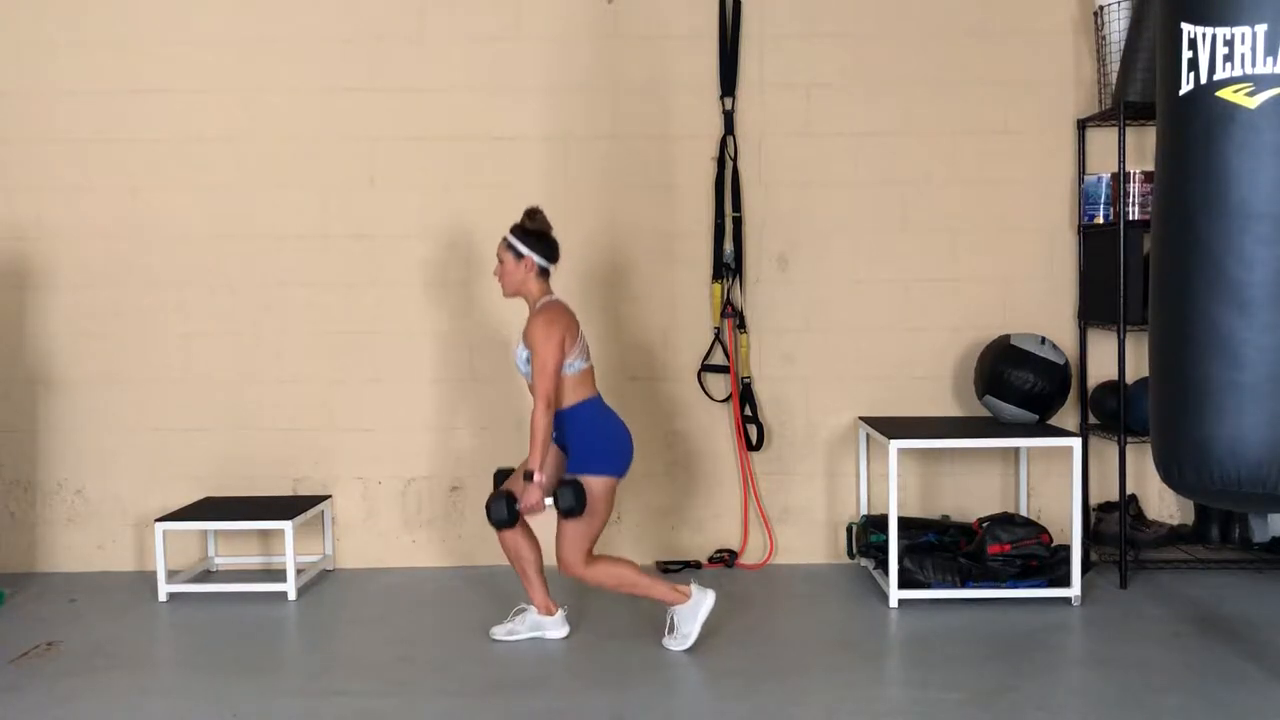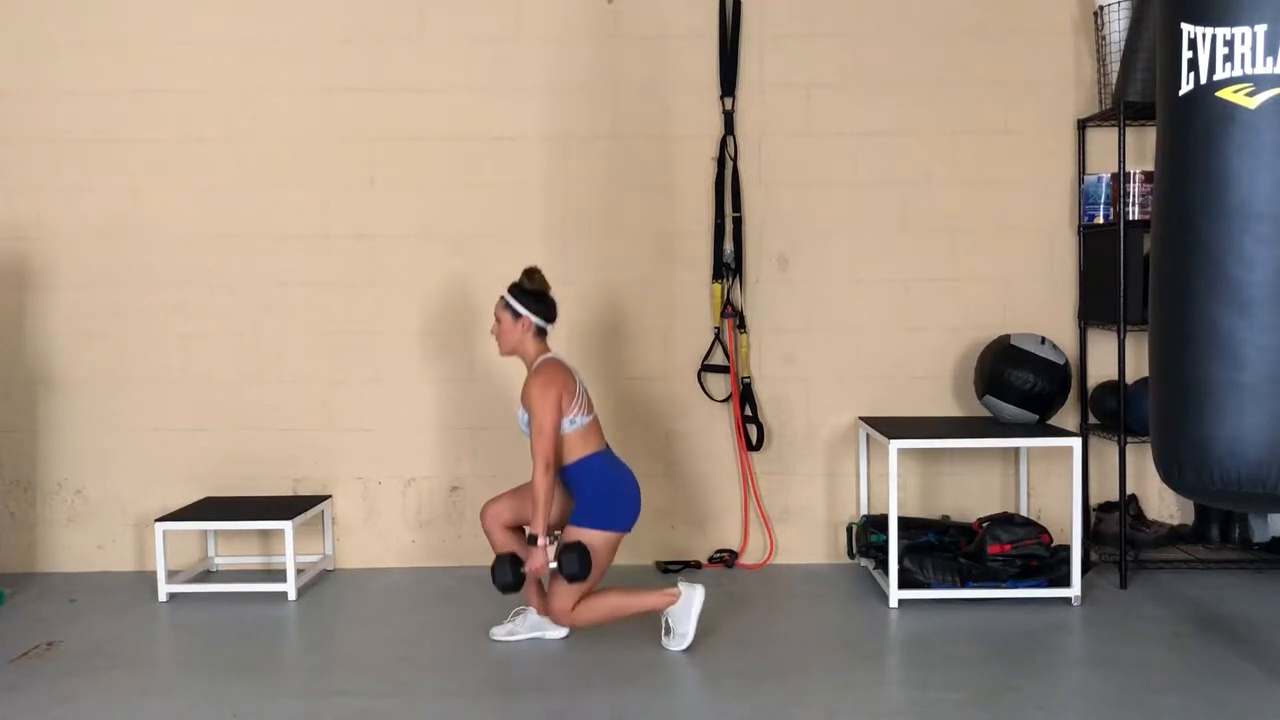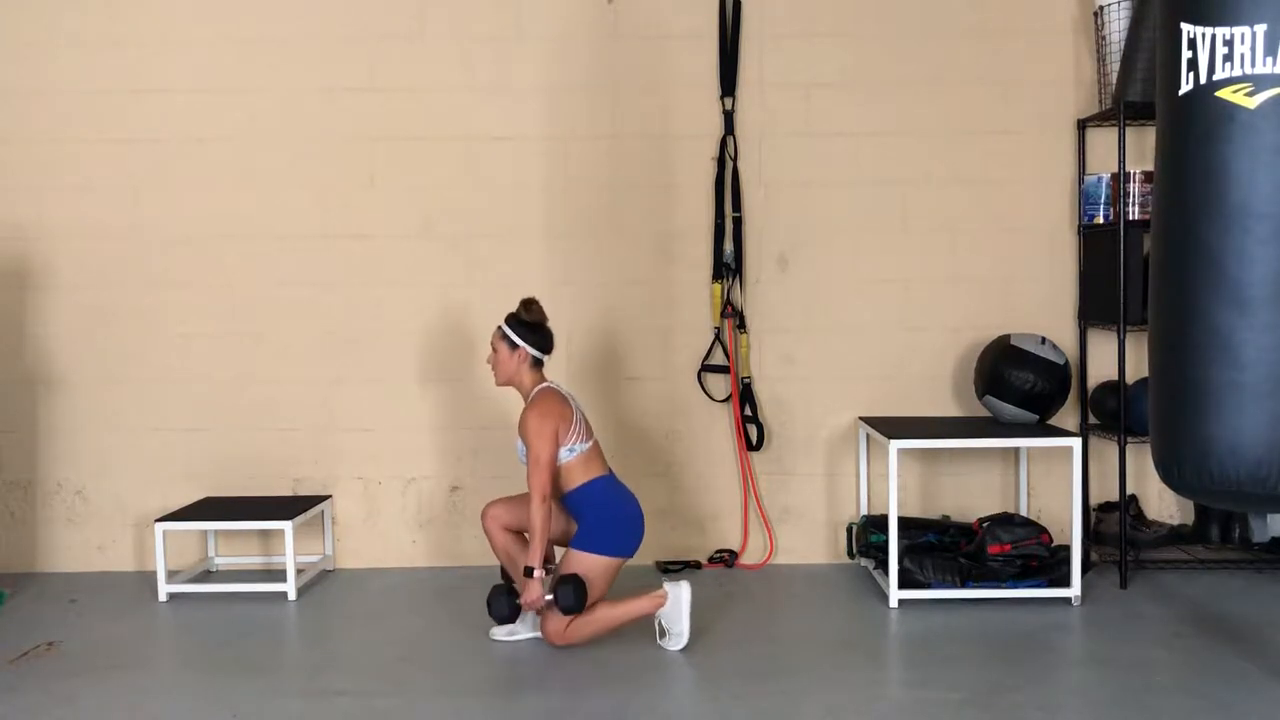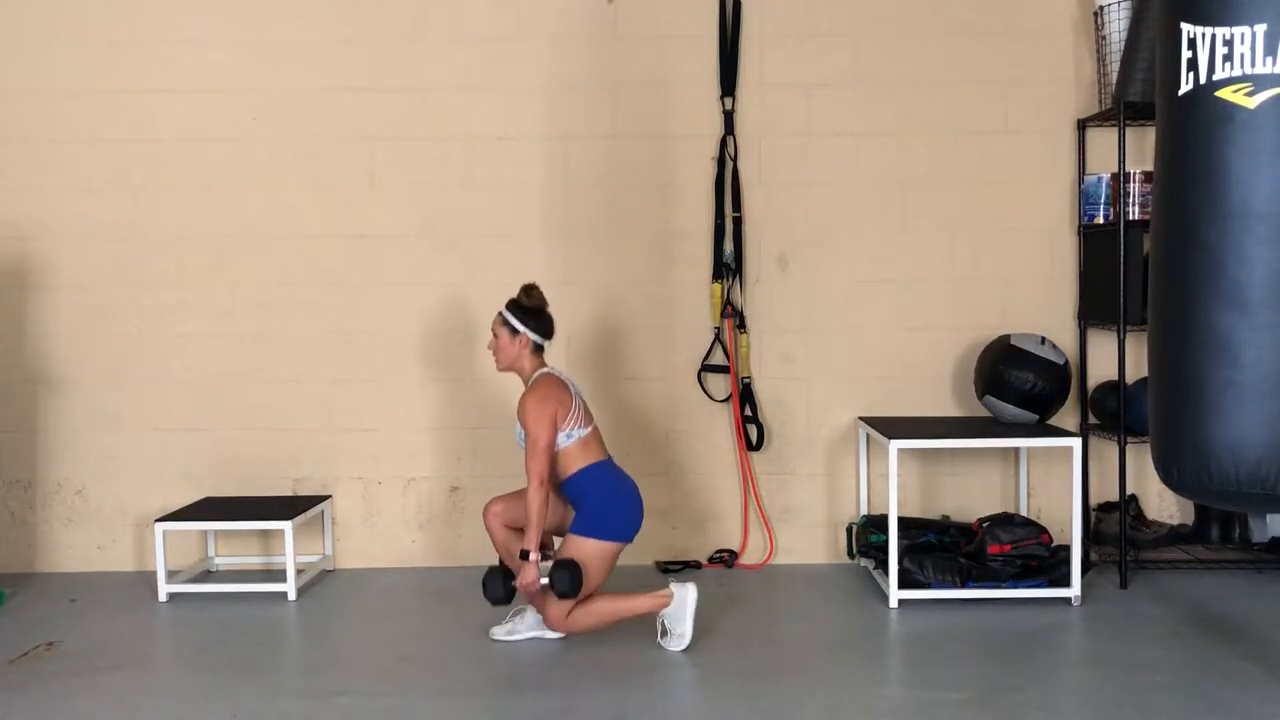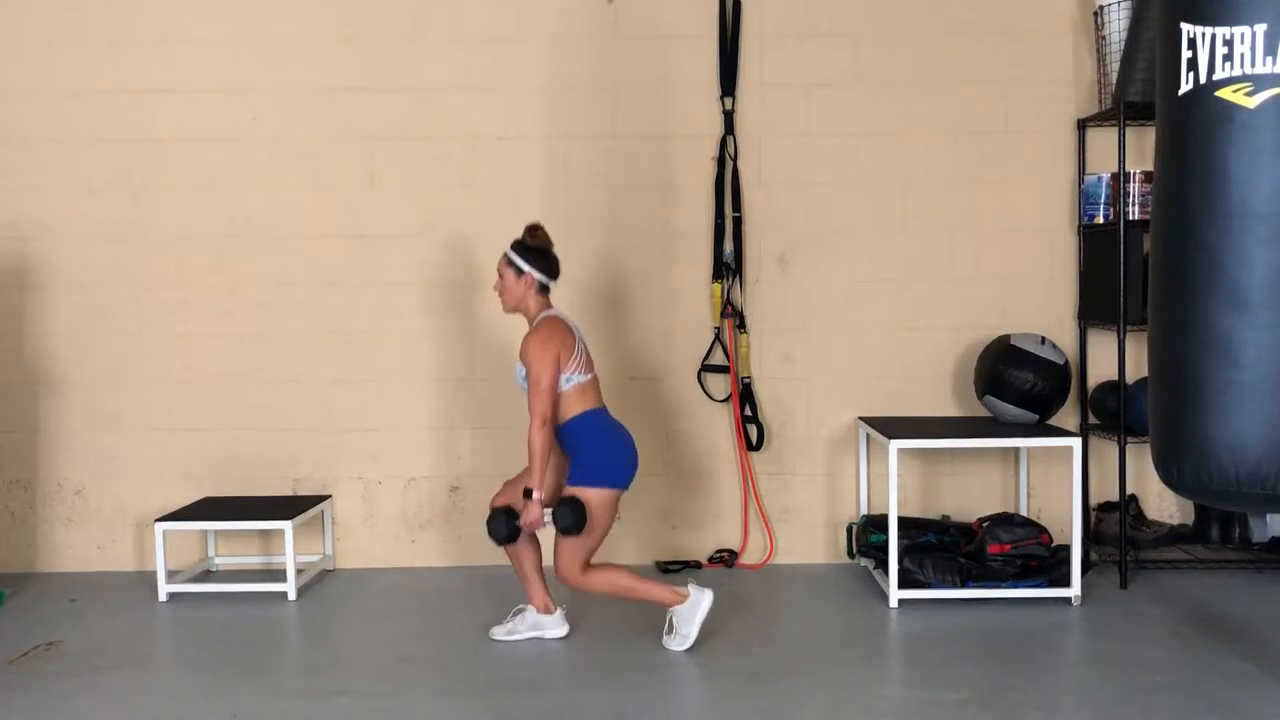
dt=0.3s
person 1, frame 1
left shoulder: (544, 320)
right shoulder: (549, 313)
left elbow: (544, 404)
left wrist: (536, 476)
right wrist: (539, 468)
left hip: (595, 441)
right hip: (577, 437)
left knee: (573, 561)
left ankle: (686, 598)
right ankle: (545, 613)
person 1, frame 2
left shoulder: (541, 381)
right shoulder: (550, 368)
left elbow: (544, 466)
right elbow: (553, 460)
left wrist: (538, 540)
right wrist: (540, 530)
left hip: (603, 492)
right hip: (588, 484)
left knee: (564, 610)
right knee: (494, 515)
left ankle: (676, 598)
right ankle: (540, 614)
person 1, frame 3
left shoulder: (539, 412)
right shoulder: (549, 398)
left elbow: (541, 498)
right elbow: (552, 490)
left wrist: (533, 572)
right wrist: (542, 547)
left hip: (607, 519)
right hip: (593, 509)
left knee: (557, 631)
right knee: (495, 516)
left ankle: (664, 599)
right ankle: (540, 610)
person 1, frame 4
left shoulder: (537, 398)
right shoulder: (550, 384)
left elbow: (538, 483)
right elbow: (553, 469)
left wrist: (530, 556)
right wrist: (541, 535)
left hip: (605, 506)
right hip: (593, 497)
left knee: (560, 617)
right knee: (496, 514)
left ankle: (670, 599)
right ankle: (538, 609)
person 1, frame 5
left shoulder: (540, 337)
right shoulder: (554, 326)
left elbow: (541, 420)
left wrist: (535, 494)
right wrist: (528, 491)
left hip: (598, 452)
right hip: (587, 445)
left knee: (573, 571)
right knee: (505, 506)
left ankle: (683, 600)
right ankle: (543, 612)
